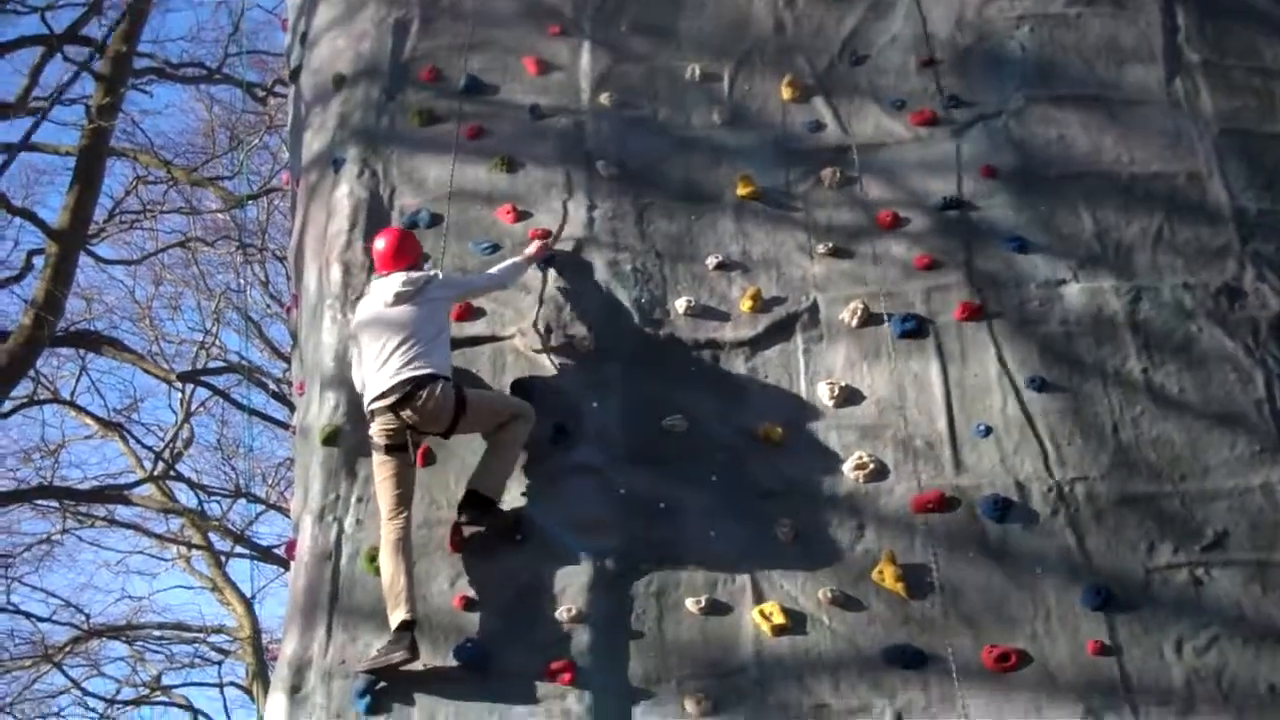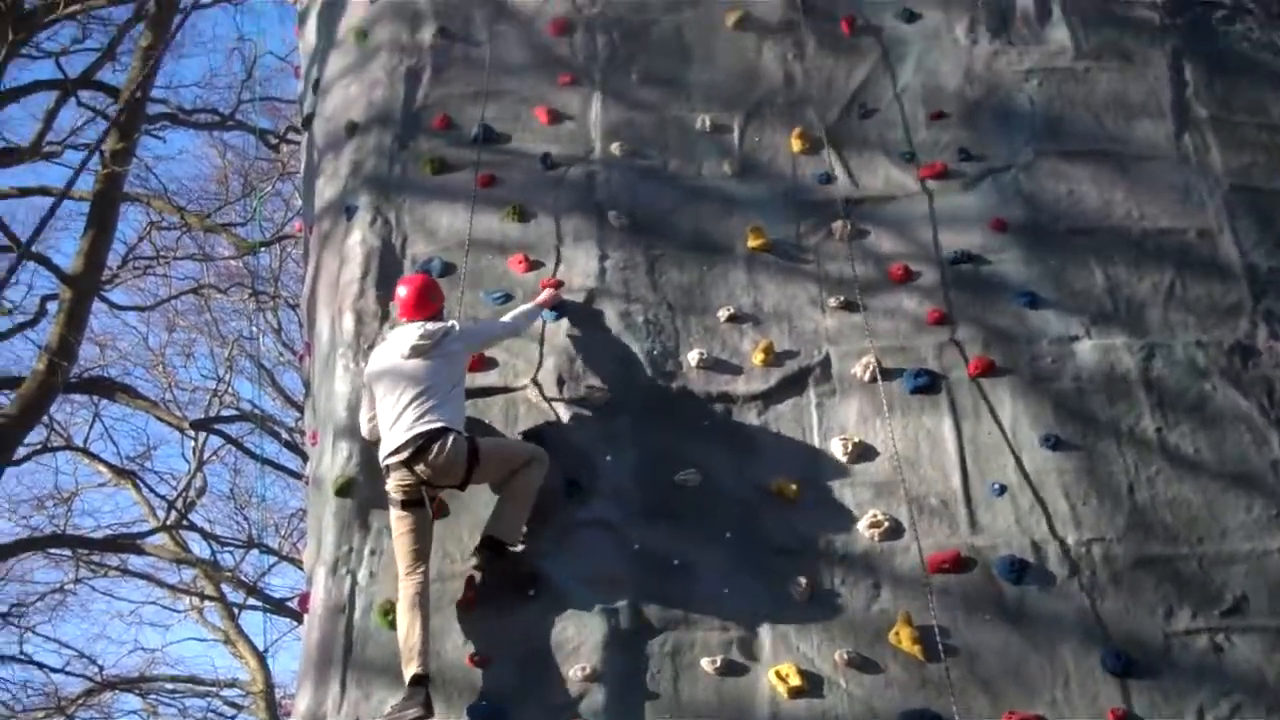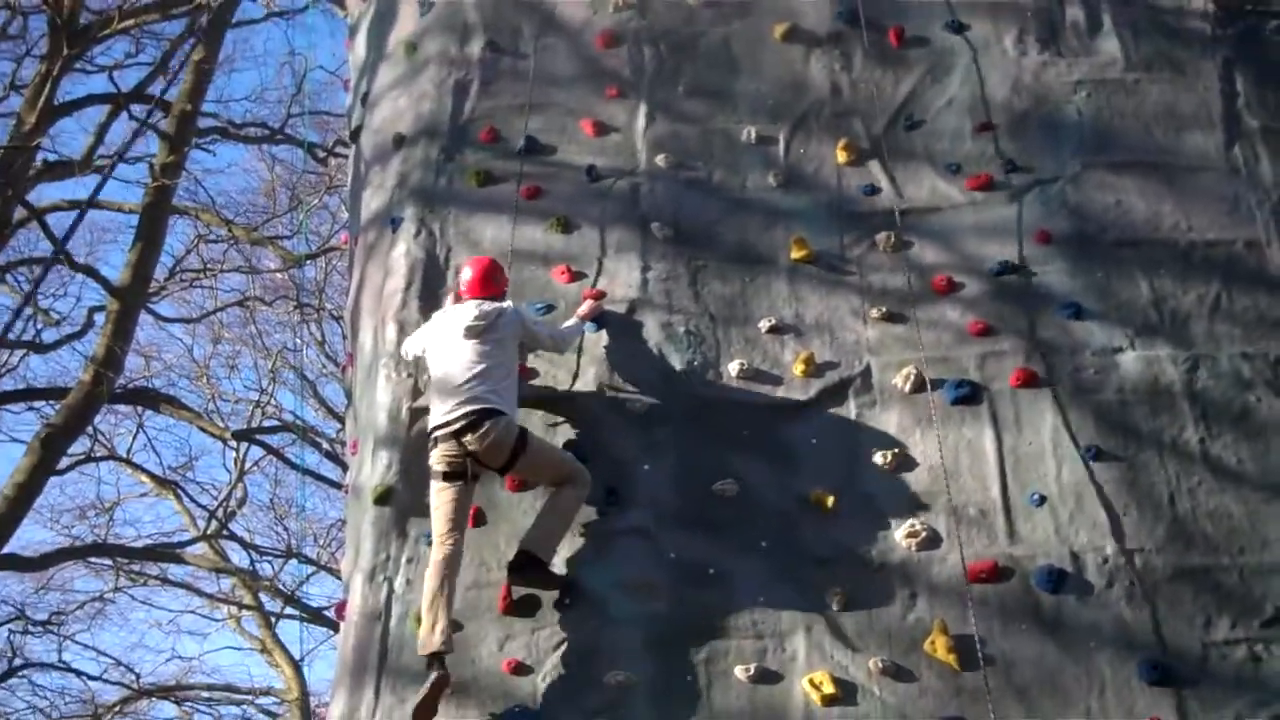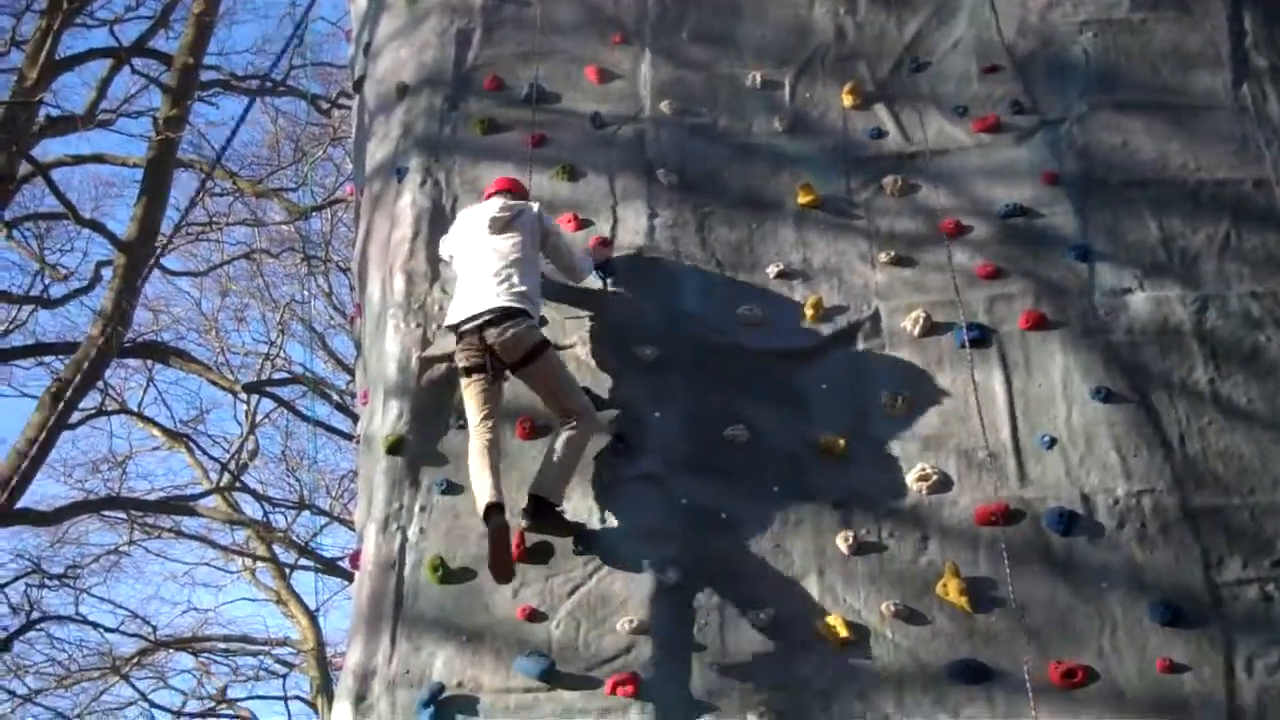
dt=0.3s
person 1, frame 1
left shoulder: (363, 309)
right shoulder: (435, 284)
left elbow: (359, 381)
right elbow: (494, 279)
right wrist: (528, 257)
left hip: (382, 416)
right hip: (429, 396)
left knee: (394, 523)
right knee: (520, 413)
left ankle: (402, 630)
right ankle: (479, 501)
person 1, frame 2
left shoulder: (379, 355)
right shoulder: (452, 336)
left elbow: (368, 429)
right elbow: (508, 326)
right wrist: (540, 303)
left hip: (397, 471)
right hip: (442, 451)
left knee: (411, 579)
right knee: (534, 458)
right ankle: (496, 547)
person 1, frame 3
left shoulder: (438, 322)
right shoulder: (509, 315)
left elbow: (407, 349)
right elbow: (559, 341)
right wrist: (581, 317)
left hip: (443, 442)
right hip: (491, 428)
left knee: (445, 549)
right knee: (575, 478)
left ankle: (436, 659)
right ankle: (529, 560)
person 1, frame 4
left shoulder: (465, 218)
right shoulder: (532, 215)
left elbow: (445, 252)
right elbow: (577, 272)
right wrist: (592, 257)
left hip: (467, 333)
right hip: (514, 325)
left knee: (482, 431)
right knee: (579, 416)
left ankle: (494, 513)
right ankle: (541, 506)
